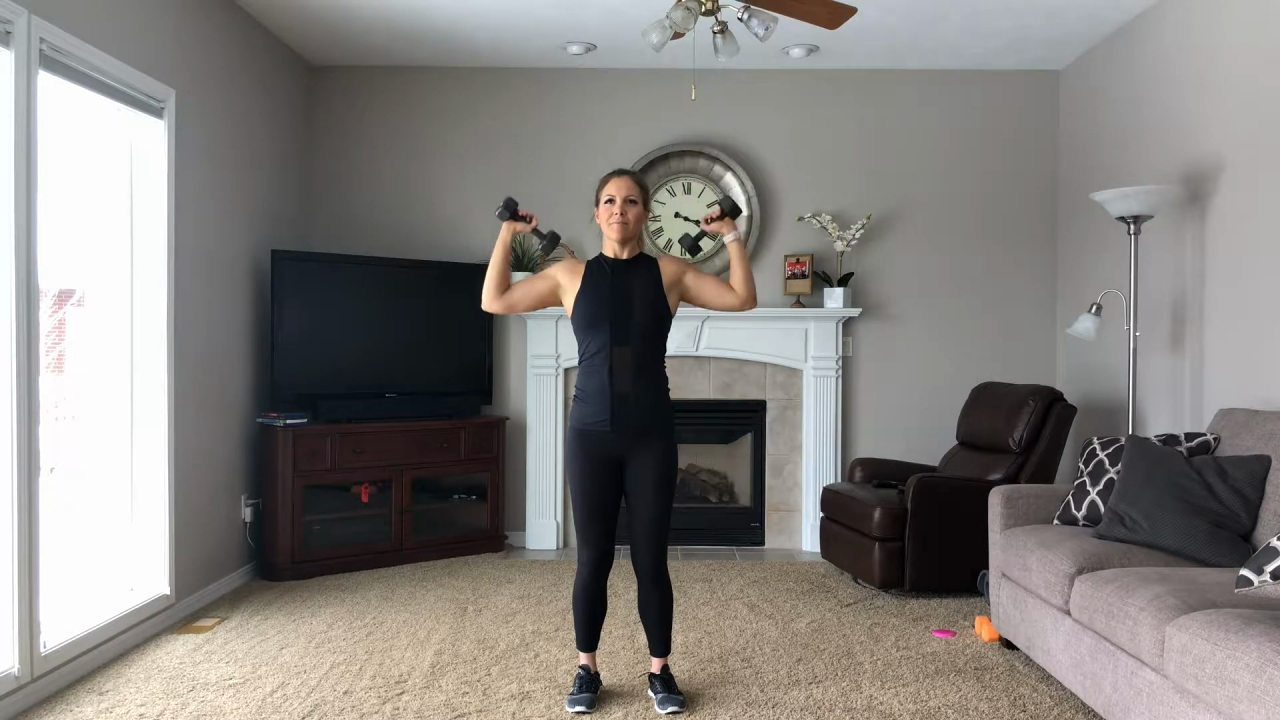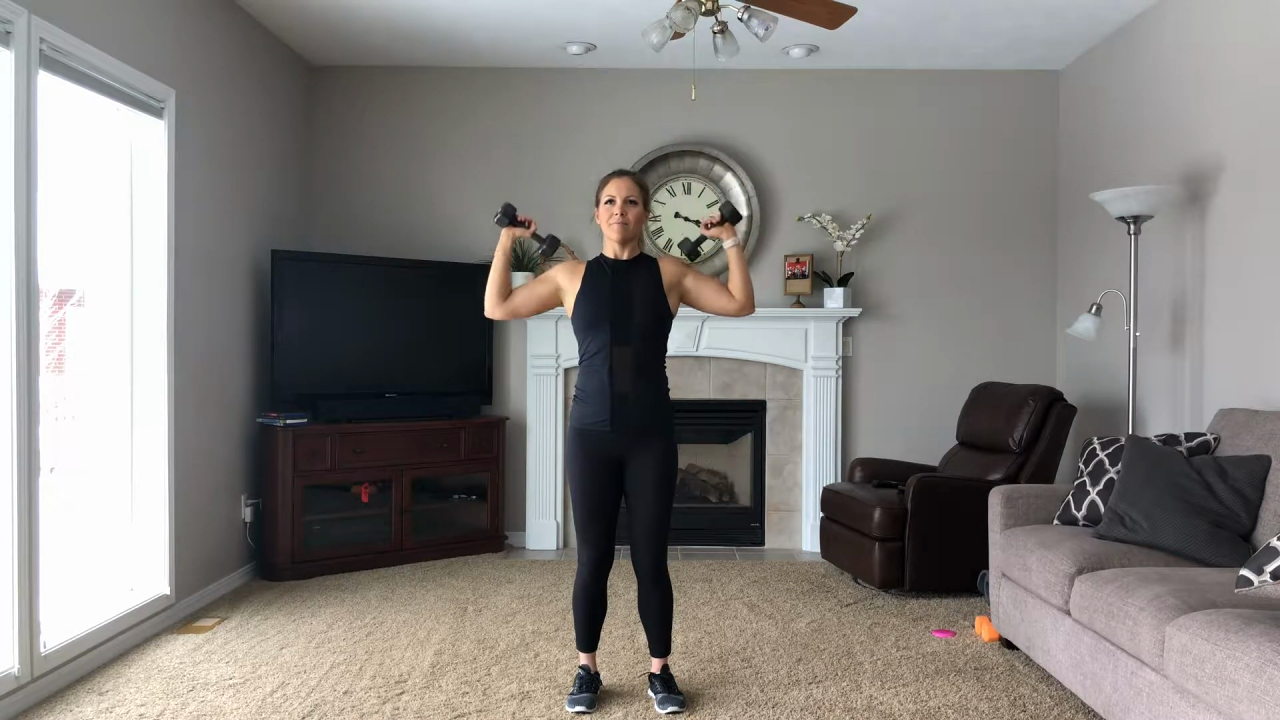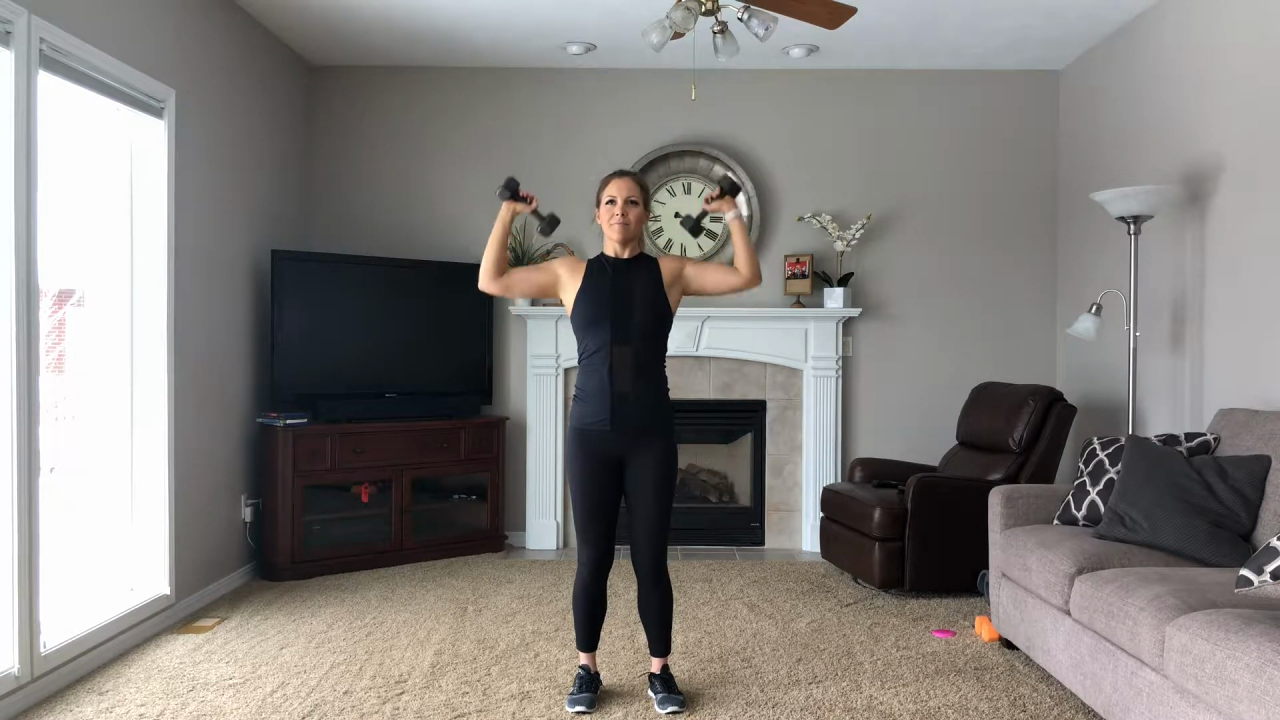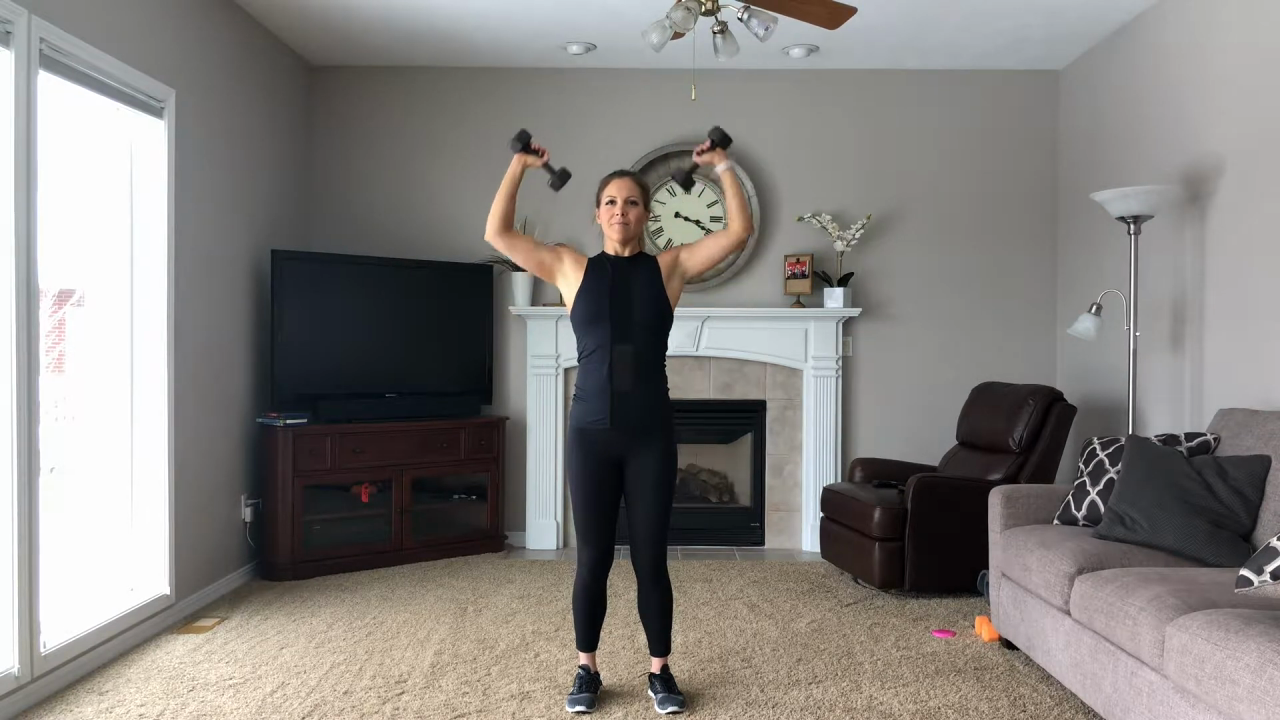
dt=0.2s
person 1, frame 1
left shoulder: (669, 272)
right shoulder: (570, 274)
left elbow: (743, 298)
right elbow: (493, 301)
left wrist: (730, 234)
right wrist: (507, 234)
left hip: (651, 435)
right hip: (591, 433)
left knee: (651, 560)
right knee: (592, 559)
left ankle: (660, 670)
right ankle: (587, 670)
person 1, frame 2
left shoulder: (669, 272)
right shoulder: (570, 274)
left elbow: (741, 303)
right elbow: (496, 308)
left wrist: (730, 240)
right wrist: (506, 240)
left hip: (651, 435)
right hip: (591, 433)
left knee: (651, 560)
right knee: (592, 559)
left ankle: (660, 670)
right ankle: (587, 669)
person 1, frame 3
left shoulder: (669, 270)
right shoulder: (571, 271)
left elbow: (747, 277)
right elbow: (491, 281)
left wrist: (732, 216)
right wrist: (506, 214)
left hip: (651, 435)
right hip: (591, 433)
left knee: (651, 559)
right knee: (592, 558)
left ankle: (660, 670)
right ankle: (586, 669)
person 1, frame 4
left shoulder: (668, 266)
right shoulder: (572, 267)
left elbow: (740, 231)
right elbow: (495, 234)
left wrist: (723, 167)
right wrist: (518, 168)
left hip: (650, 435)
right hip: (591, 433)
left knee: (651, 559)
right knee: (592, 558)
left ankle: (660, 671)
right ankle: (587, 670)
